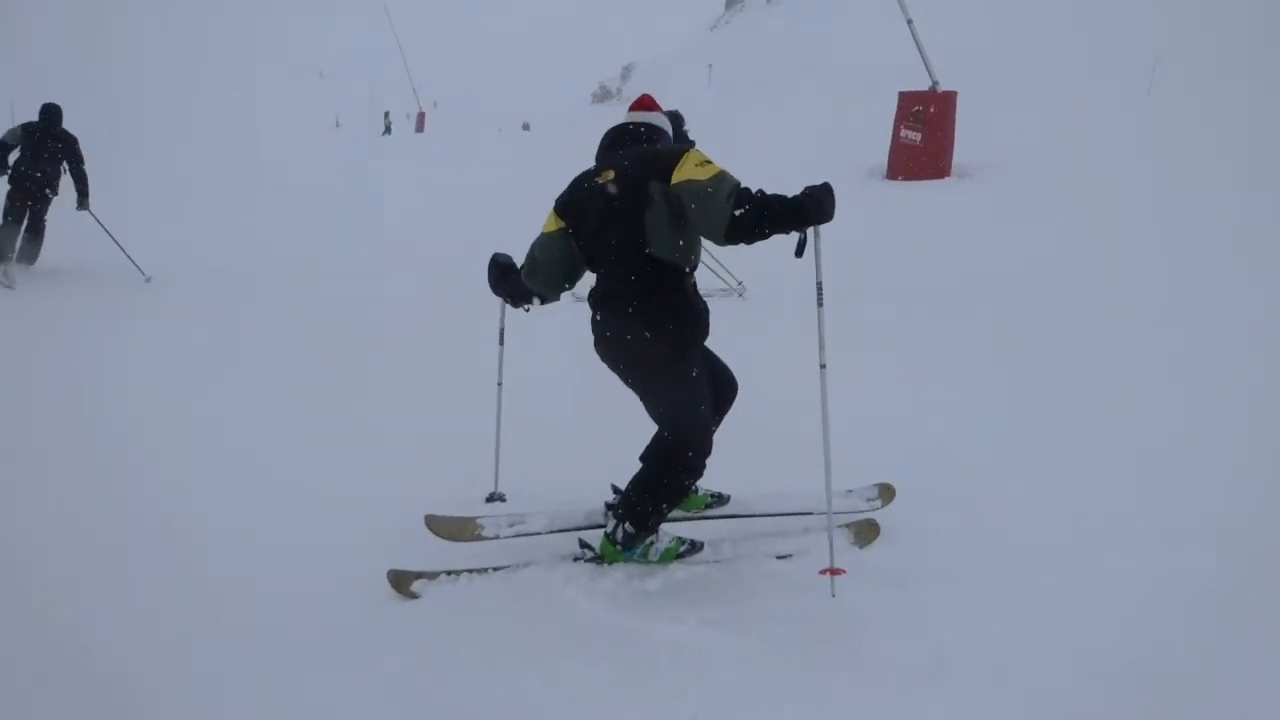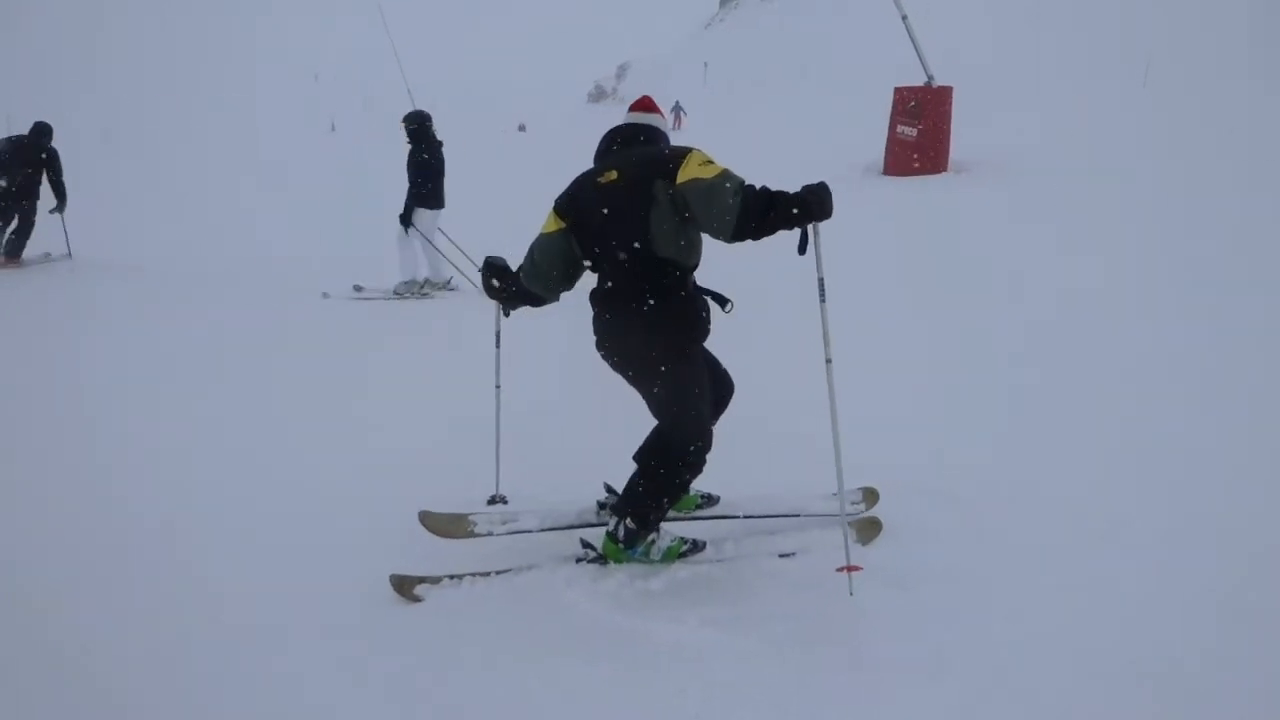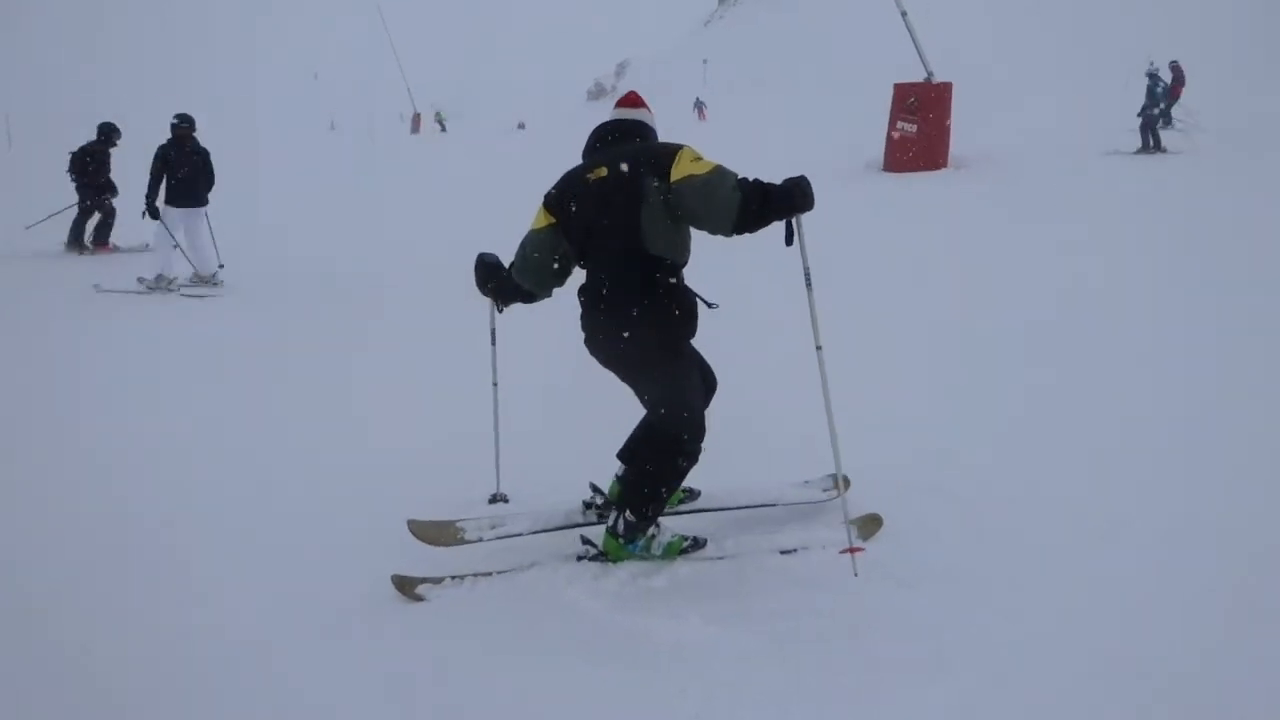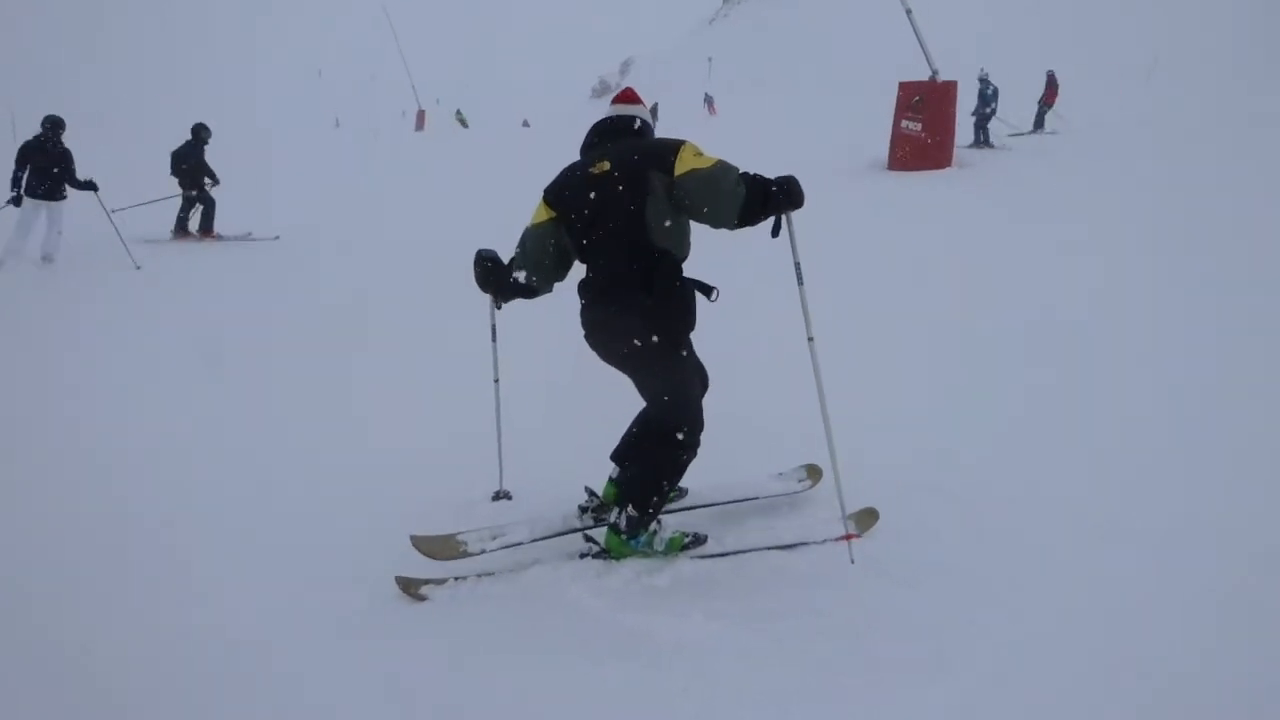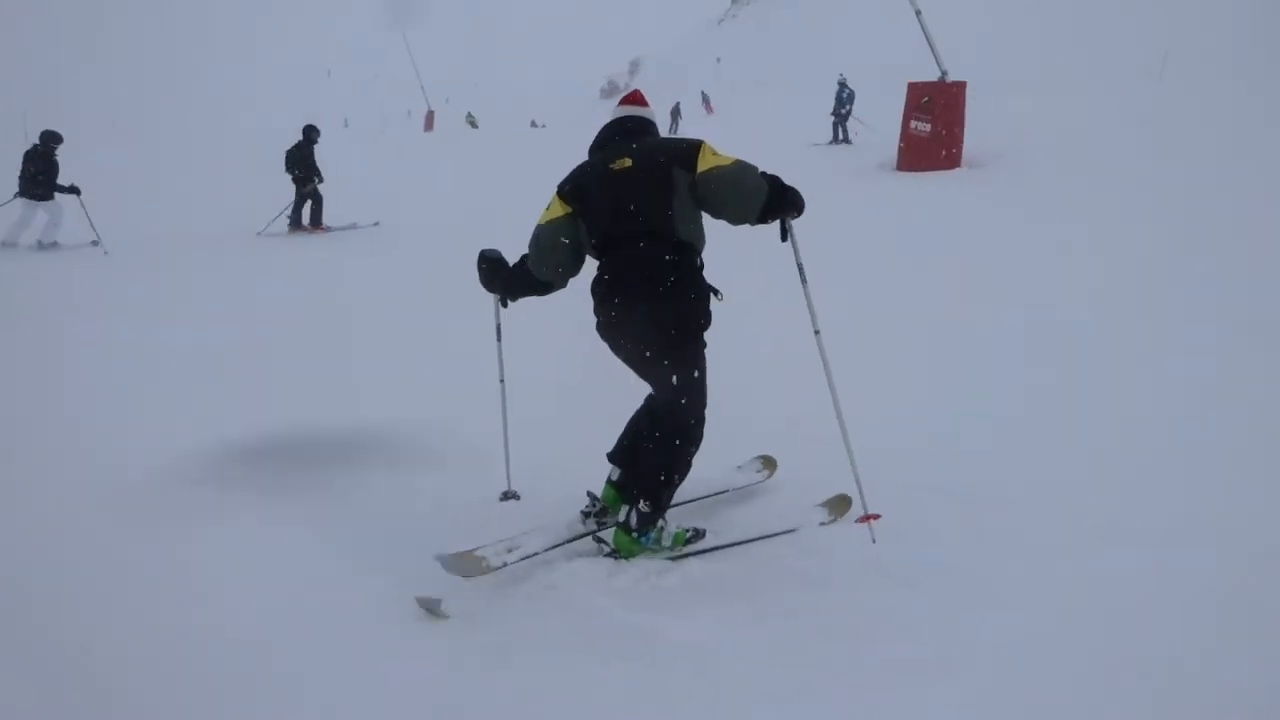
dt=0.5s
person 1, frame 1
left shoulder: (581, 189)
right shoulder: (672, 162)
left elbow: (544, 277)
right elbow: (732, 214)
left wrist: (510, 284)
right wrist: (800, 211)
left hip: (613, 330)
right hip: (661, 329)
left knee: (717, 389)
right knee: (689, 437)
left ankle: (668, 487)
right ankle: (628, 534)
person 1, frame 2
left shoulder: (581, 190)
right shoulder: (673, 164)
left elbow: (544, 278)
right elbow: (738, 211)
left wrist: (506, 286)
right wrist: (801, 205)
left hip: (614, 329)
right hip: (663, 327)
left knee: (714, 390)
right knee: (690, 435)
left ankle: (657, 487)
right ankle: (629, 533)
person 1, frame 3
left shoulder: (569, 188)
right shoulder: (664, 162)
left elbow: (534, 273)
right elbow: (730, 205)
left wrist: (500, 286)
right wrist: (786, 197)
left hip: (603, 327)
right hip: (652, 324)
left knee: (695, 386)
right knee: (682, 427)
left ankle: (633, 486)
right ankle: (628, 529)
person 1, frame 4
left shoulder: (568, 182)
right shoulder: (665, 156)
left elbow: (535, 268)
right elbow: (730, 198)
left wrist: (499, 280)
right wrist: (781, 193)
left hip: (602, 322)
right hip: (655, 318)
left knee: (687, 384)
right knee: (681, 421)
left ankle: (626, 487)
right ankle: (631, 526)
person 1, frame 5
left shoulder: (579, 182)
right shoulder: (682, 155)
left elbow: (548, 265)
right elbow: (748, 194)
left wrist: (506, 279)
right wrist: (785, 200)
left hip: (615, 316)
right hip: (673, 313)
left knee: (673, 392)
right knee: (684, 415)
left ankle: (619, 490)
right ankle: (638, 524)
